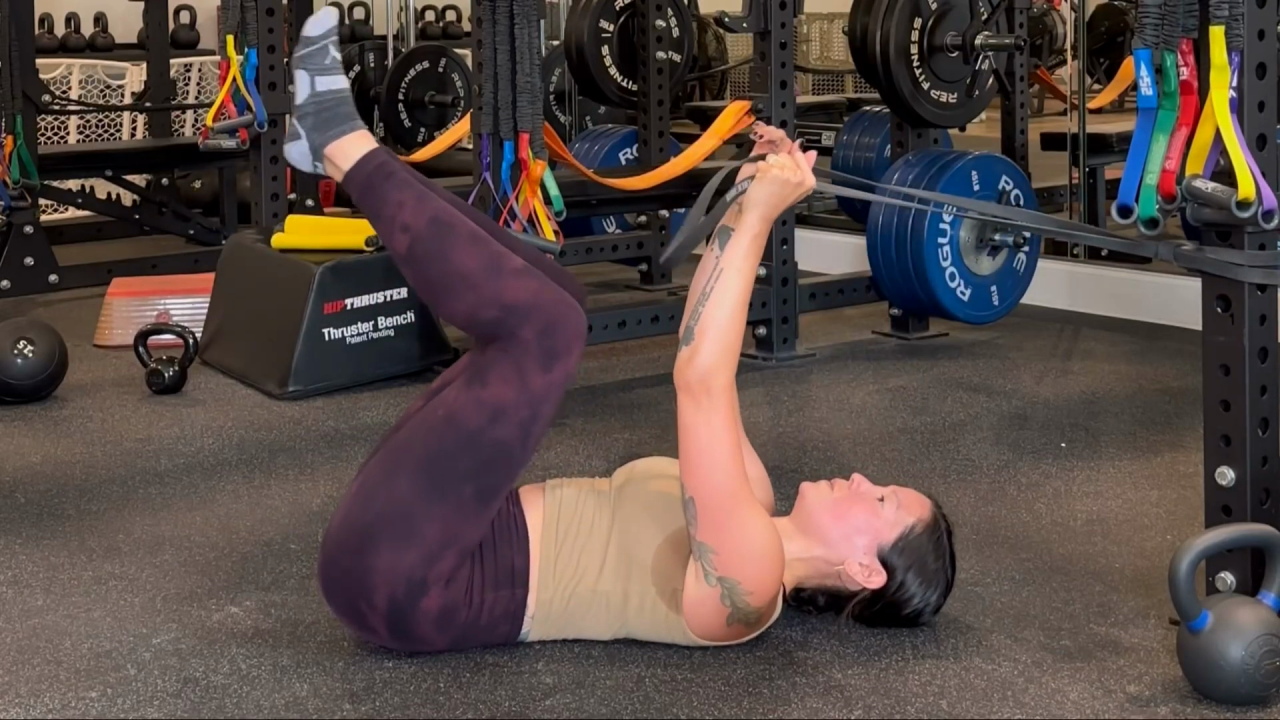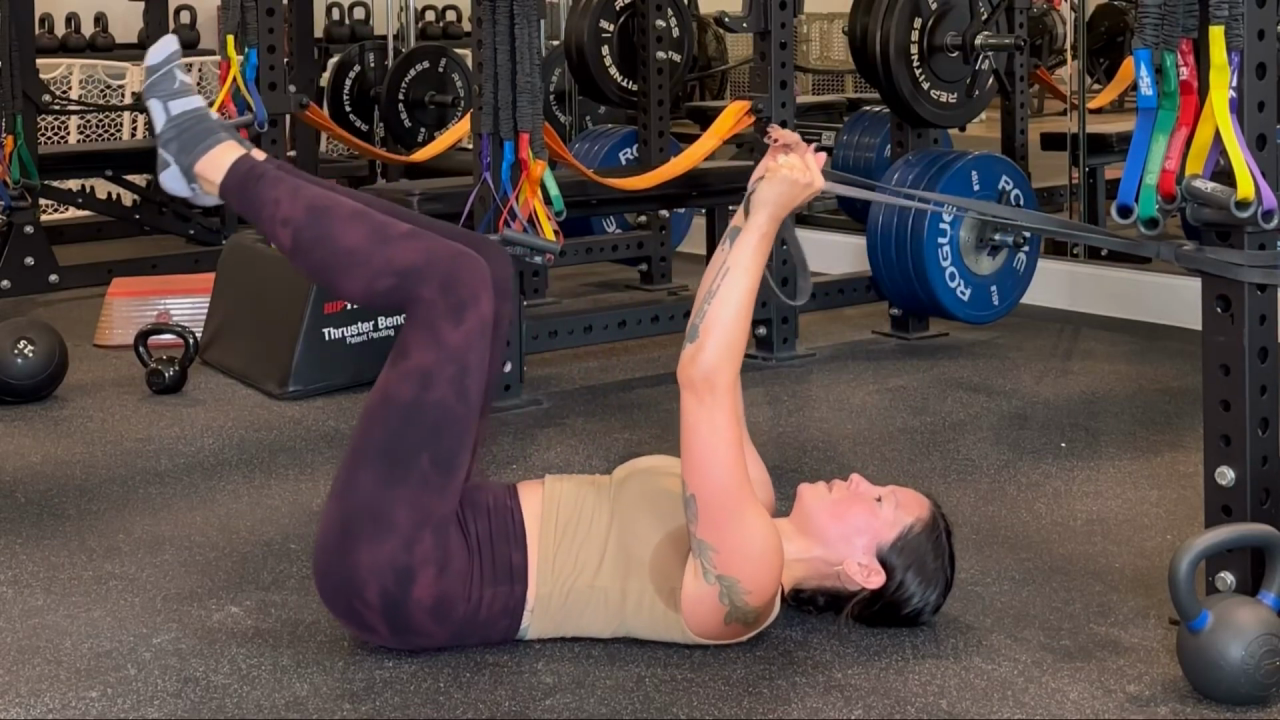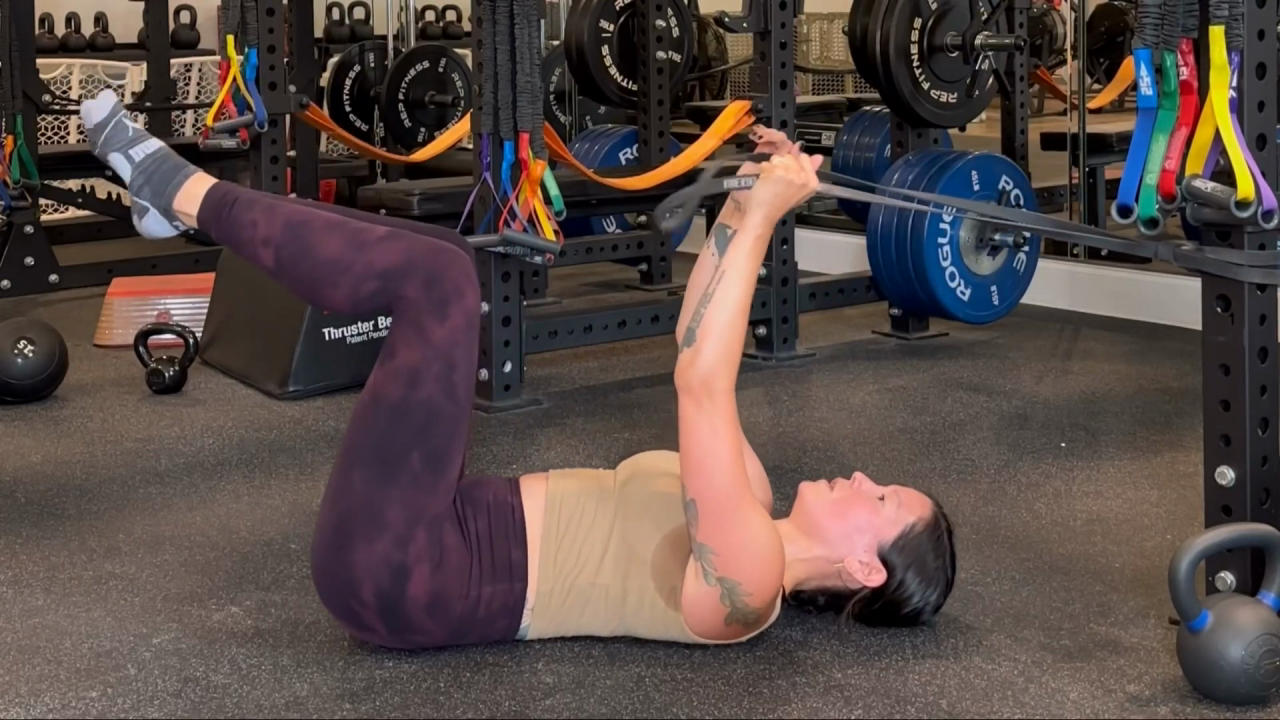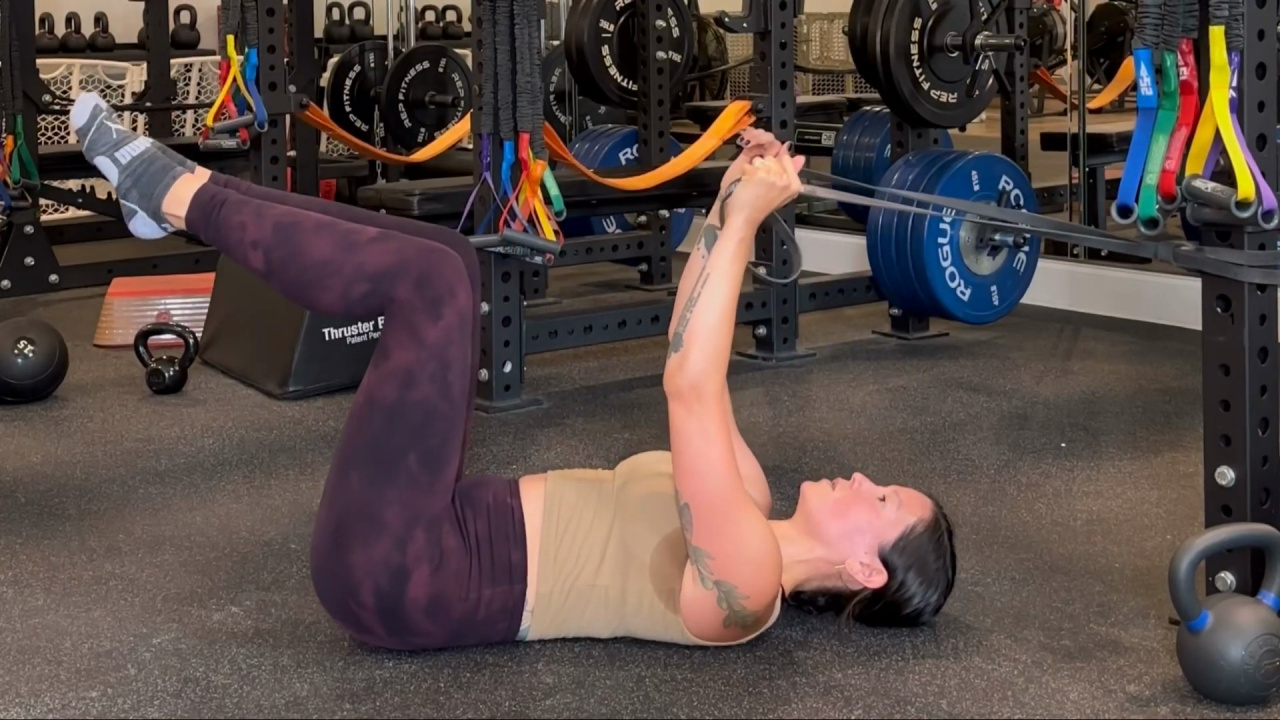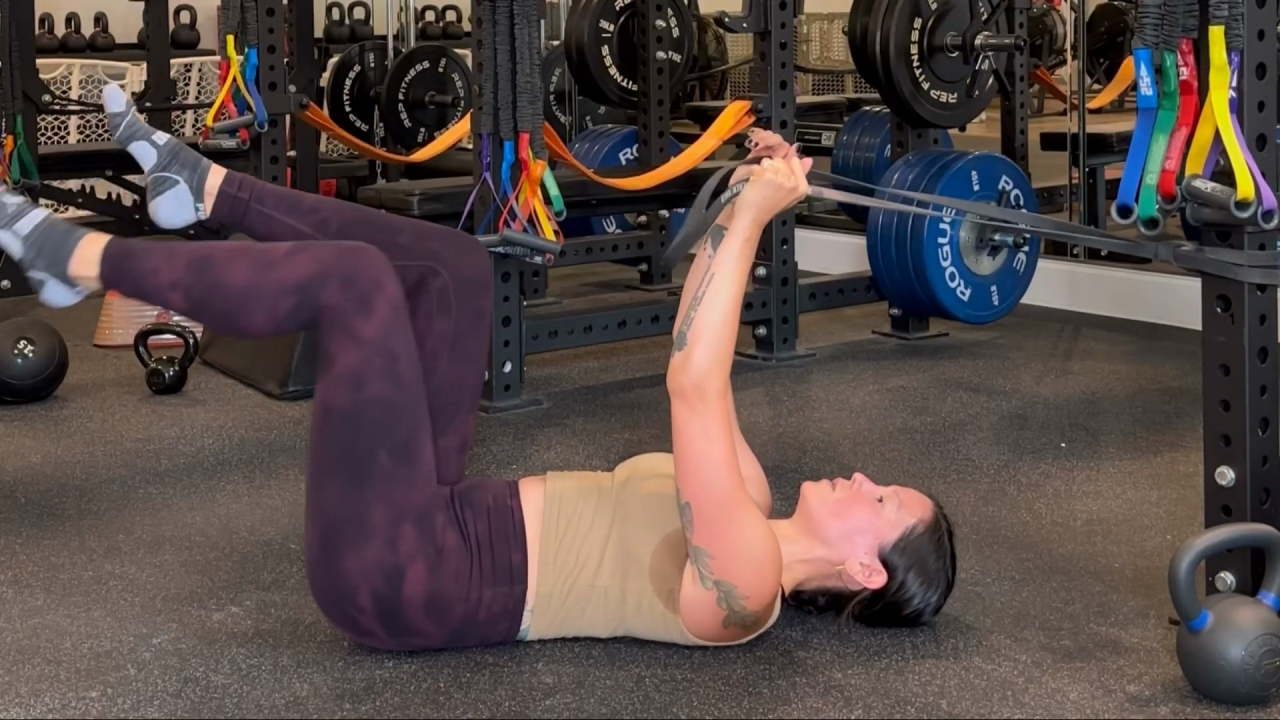
dt=0.4s
person 1, frame 1
left shoulder: (746, 581)
right shoulder: (750, 515)
left elbow: (701, 383)
right elbow: (703, 353)
left wrist: (757, 220)
right wrist: (744, 204)
left hip: (394, 571)
right hip: (428, 531)
left knee: (542, 322)
right knee: (547, 305)
left ankle: (349, 149)
right ankle: (345, 148)
person 1, frame 2
left shoulder: (741, 583)
right shoulder: (747, 518)
left elbow: (703, 383)
right elbow: (712, 362)
left wrist: (765, 219)
right wrist: (758, 204)
left hip: (398, 577)
right hip: (461, 533)
left knee: (448, 281)
right knee: (478, 268)
left ankle: (218, 162)
right ankle: (236, 164)
person 1, frame 3
left shoulder: (743, 583)
right shoulder: (747, 517)
left elbow: (702, 388)
right elbow: (703, 358)
left wrist: (760, 220)
right wrist: (745, 205)
left hip: (396, 576)
right hip: (446, 533)
left knee: (433, 276)
right knee: (441, 264)
left ankle: (189, 195)
right ankle: (191, 196)
person 1, frame 4
left shoulder: (742, 586)
right shoulder: (749, 511)
left elbow: (688, 391)
right elbow: (697, 365)
left wrist: (742, 221)
right wrist: (730, 208)
left hip: (395, 577)
right hip: (441, 530)
left knee: (427, 278)
right knee: (443, 260)
left ankle: (180, 197)
right ankle: (184, 187)
person 1, frame 5
left shoulder: (741, 584)
right shoulder: (748, 511)
left elbow: (692, 391)
right elbow: (700, 369)
left wrist: (747, 222)
right wrist: (736, 214)
left hip: (395, 579)
right hip: (439, 523)
left knee: (355, 277)
right knee: (452, 264)
left ankle: (87, 259)
right ankle: (204, 190)
